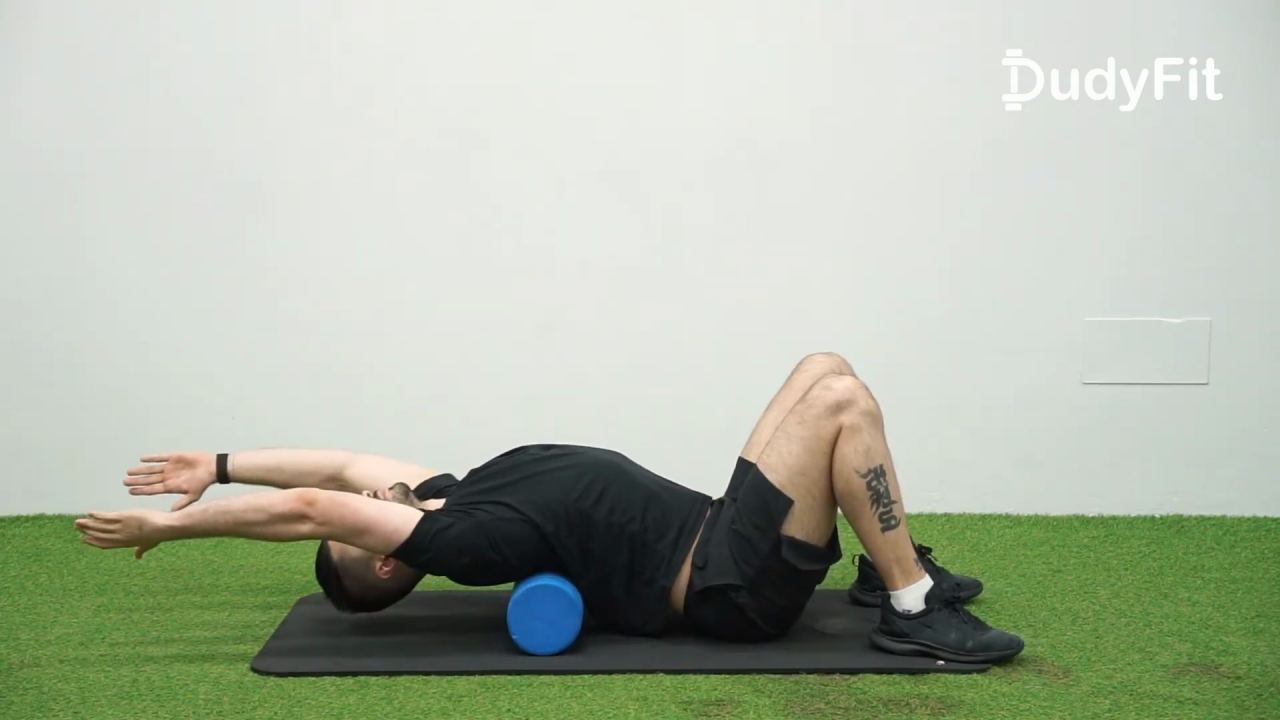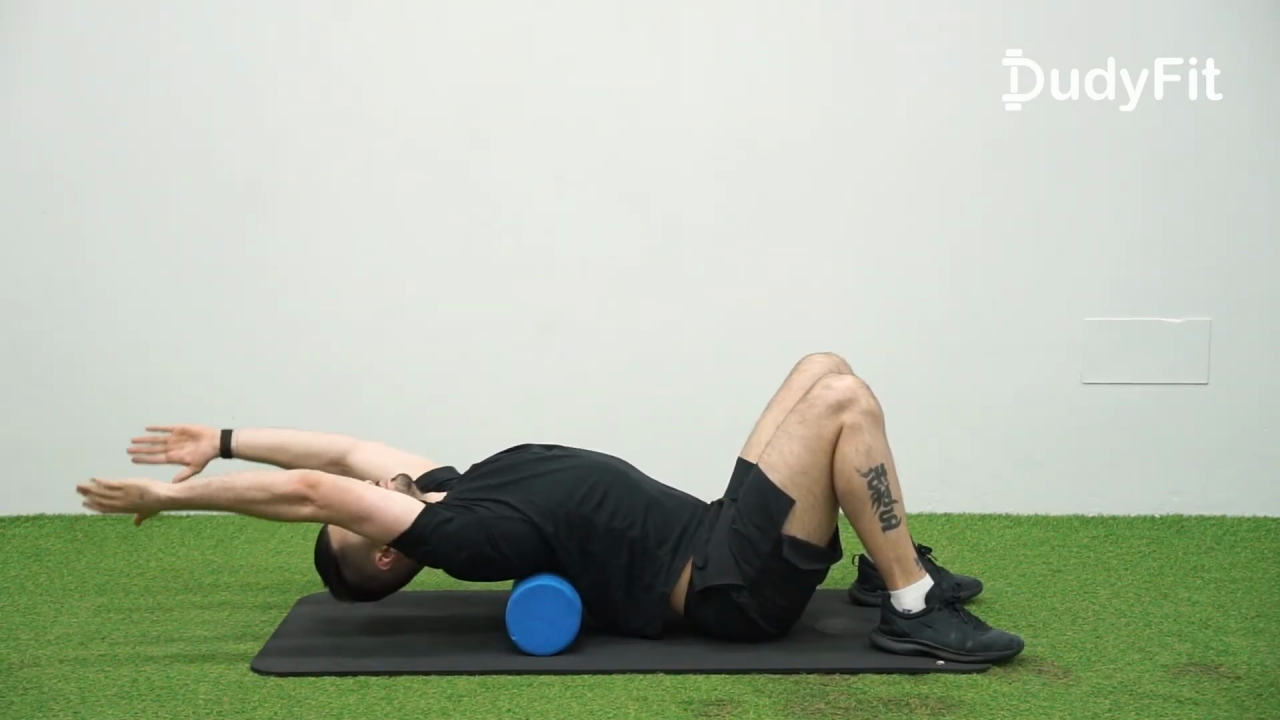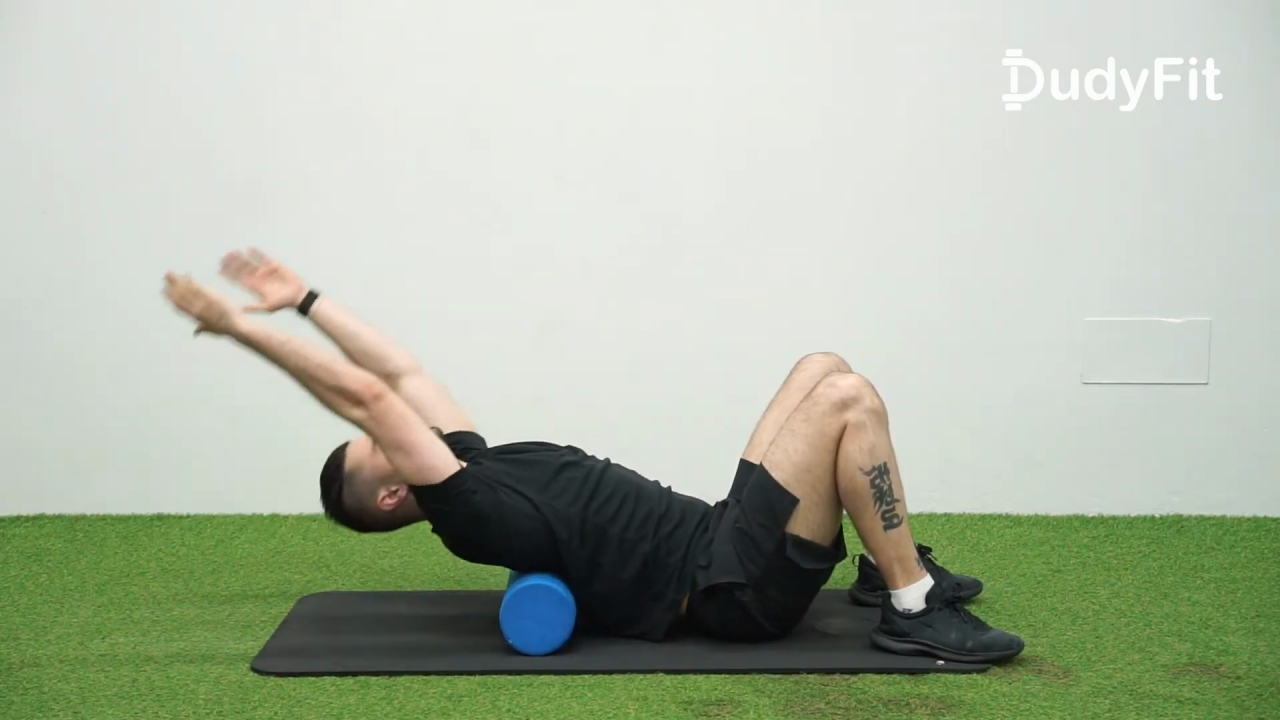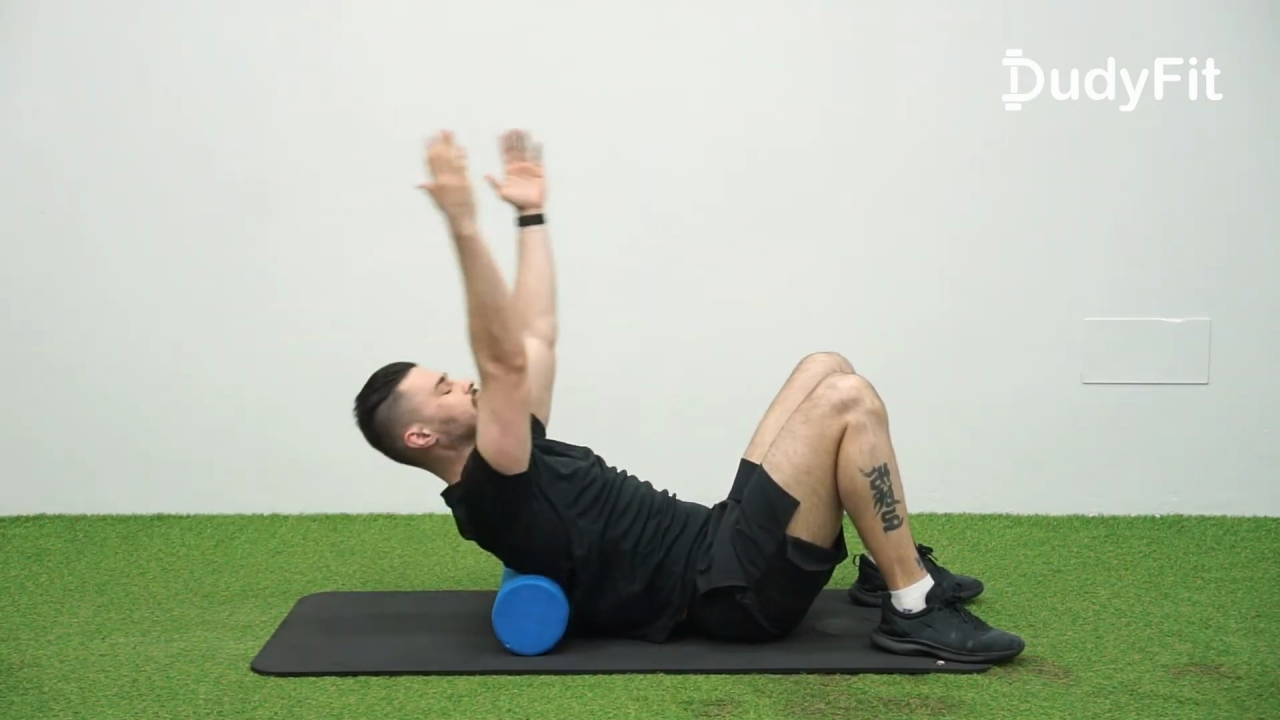
dt=0.4s
person 1, frame 1
left shoulder: (453, 500)
right shoulder: (459, 543)
left elbow: (344, 466)
right elbow: (316, 504)
left wrist: (218, 465)
right wrist: (172, 523)
left hip: (722, 538)
right hip: (733, 582)
left knee: (826, 370)
right knee: (841, 402)
left ankle: (892, 569)
right ankle: (912, 610)
person 1, frame 2
left shoulder: (456, 489)
right shoulder: (461, 535)
left elbow: (347, 452)
right elbow: (313, 486)
left wrist: (218, 442)
right wrist: (170, 489)
left hip: (720, 539)
right hip: (733, 583)
left knee: (825, 370)
right knee: (843, 401)
left ankle: (894, 571)
right ankle: (915, 611)
person 1, frame 3
left shoulder: (470, 470)
right shoulder: (471, 509)
left elbow: (400, 377)
right elbow: (366, 395)
left wrist: (301, 299)
right wrist: (239, 328)
left hip: (714, 547)
right hip: (731, 590)
left knee: (823, 370)
right knee: (848, 399)
left ankle: (893, 571)
right ankle: (918, 607)
person 1, frame 4
left shoulder: (512, 461)
right shoulder: (486, 498)
left elbow: (534, 343)
right elbow: (504, 359)
left wrist: (529, 214)
right wrist: (461, 225)
left hip: (719, 553)
right hip: (735, 589)
left knee: (826, 371)
right knee: (848, 402)
left ankle: (893, 567)
right ankle: (915, 611)
